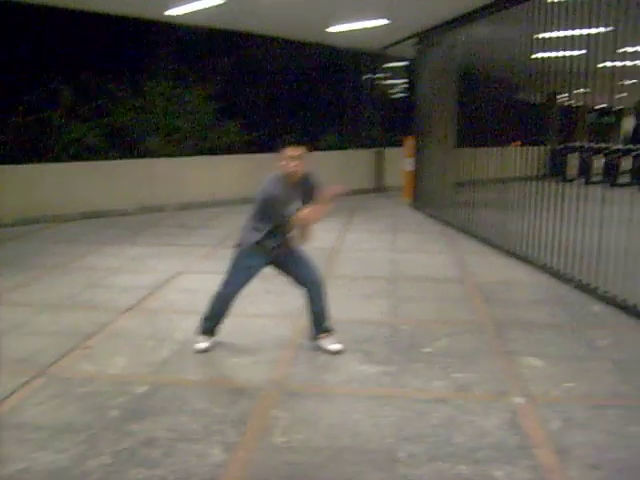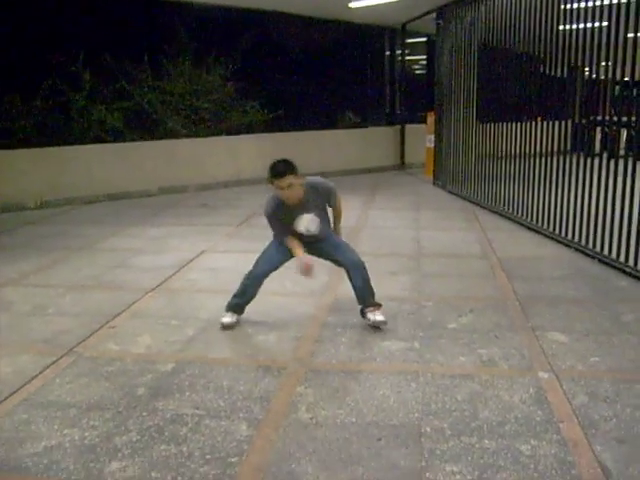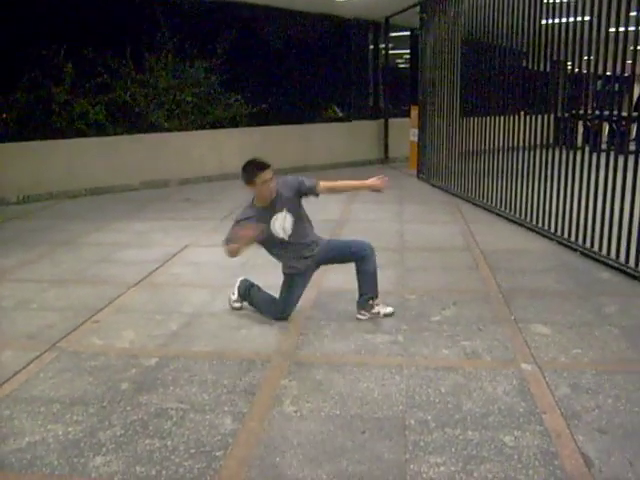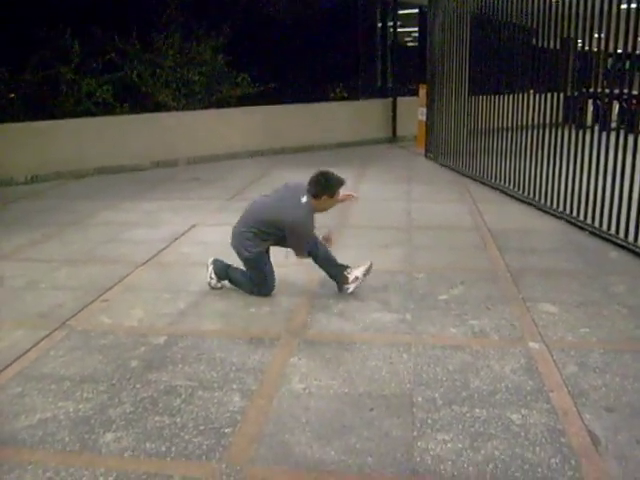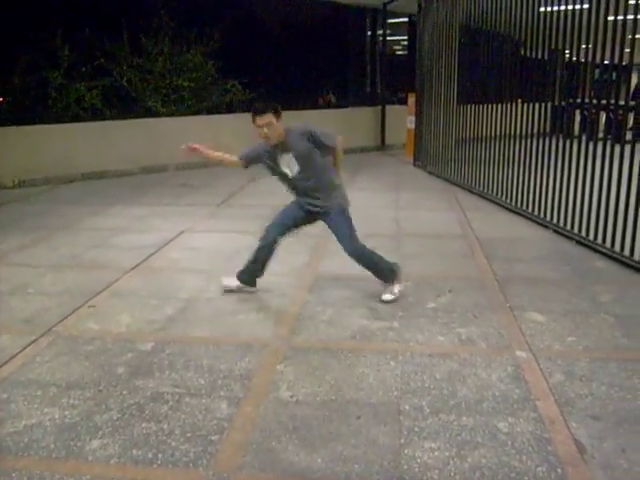
dt=1s
person 1, frame 1
left shoulder: (307, 179)
right shoulder: (273, 190)
left elbow: (314, 207)
right elbow: (298, 219)
left wrist: (301, 233)
right wrist: (325, 200)
left hip: (283, 245)
right hip: (255, 247)
left knee: (314, 282)
right knee: (227, 291)
left ankle: (321, 332)
right ankle: (206, 332)
person 1, frame 2
left shoulder: (317, 186)
right shoulder: (272, 208)
left elbow: (335, 200)
right elbow: (288, 237)
left wrist: (337, 226)
right wrist: (301, 256)
left hip: (322, 237)
right hip: (290, 240)
left knee: (355, 263)
right knee: (257, 272)
left ankle: (370, 308)
right ankle: (234, 310)
person 1, frame 3
left shoulder: (288, 187)
right shoulder: (246, 219)
left elbow: (325, 186)
right elbow: (232, 251)
left wrist: (366, 184)
right wrist: (244, 240)
left hip: (316, 247)
right hip: (296, 264)
left knee: (364, 249)
right knee: (280, 314)
left ankle: (366, 306)
right ankle: (244, 289)
person 1, frame 4
left shoulder: (303, 189)
right shoulder: (302, 221)
right elbow: (300, 252)
left wrist: (340, 199)
right wrist: (323, 244)
left hip: (262, 227)
right hip: (248, 238)
left knee: (309, 240)
right knee: (265, 288)
left ankle: (343, 277)
right ankle: (220, 269)
person 1, frame 5
left shoulder: (302, 133)
right shoulder: (262, 149)
left elbow: (335, 145)
right elbow: (236, 162)
left wrist: (333, 176)
right wrist: (203, 151)
left hip: (331, 199)
right hip: (303, 202)
left knee: (352, 246)
right knee: (269, 237)
left ankle: (390, 277)
right ankle: (246, 280)
